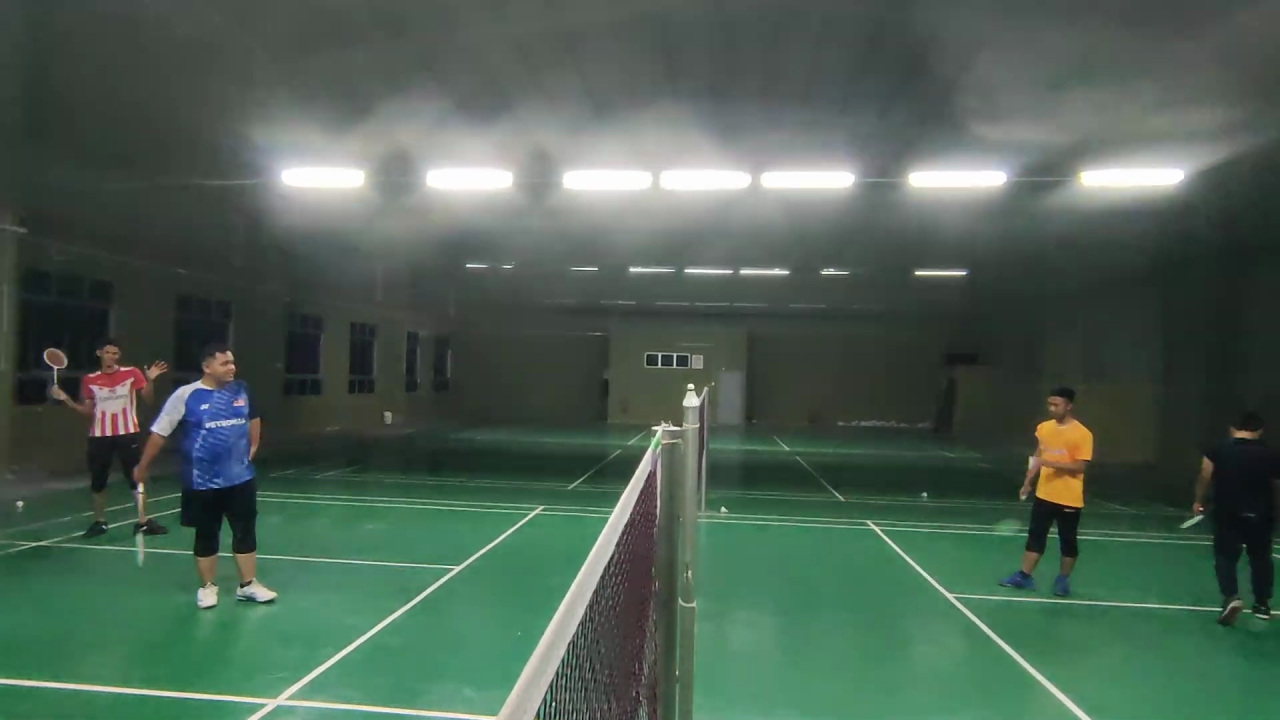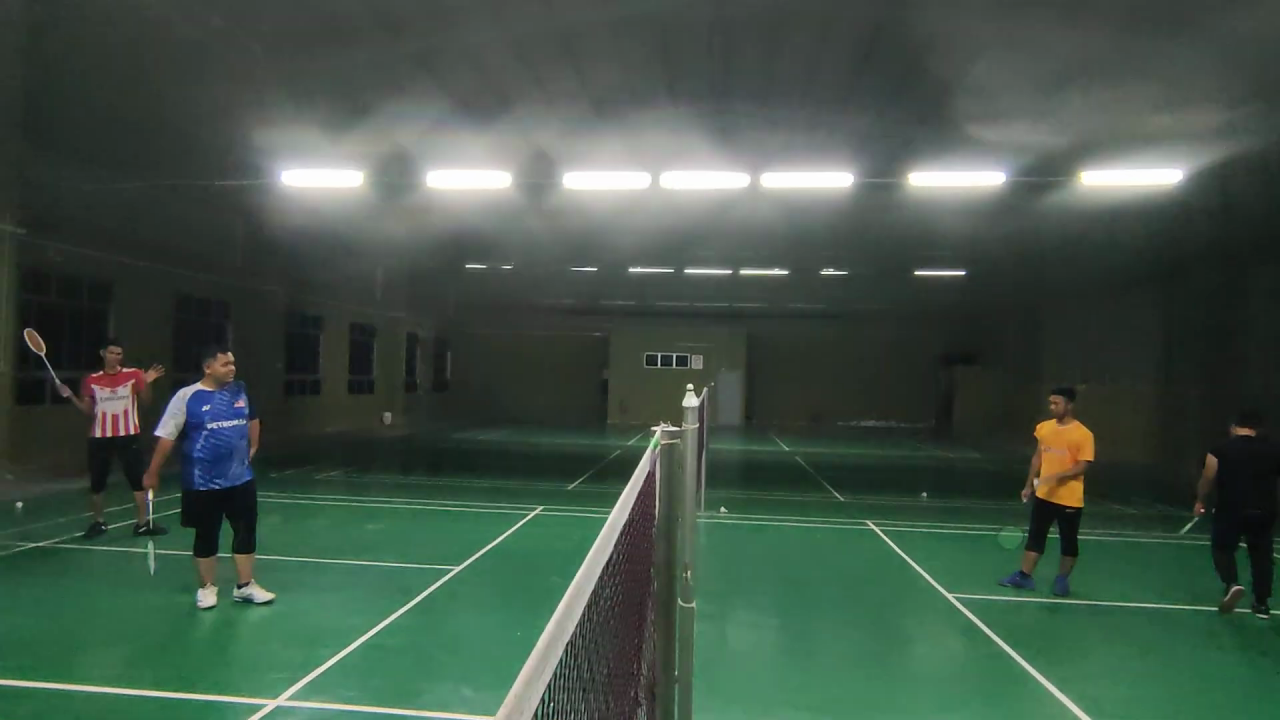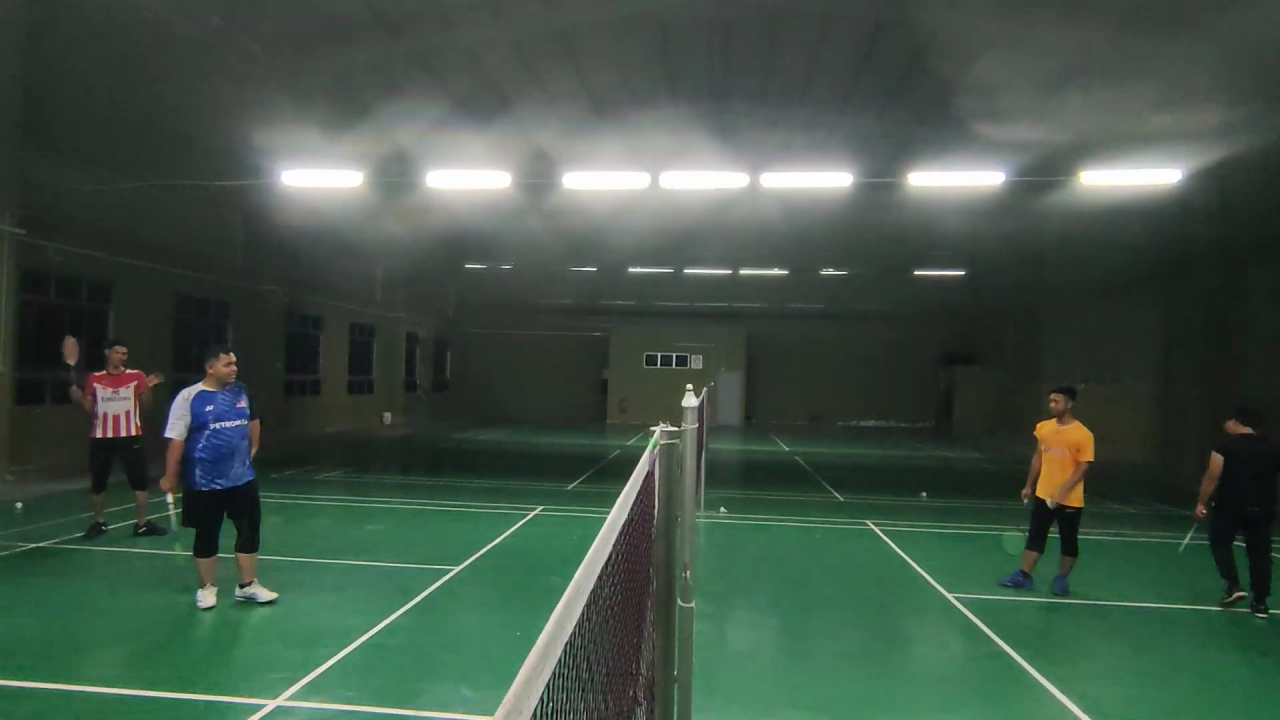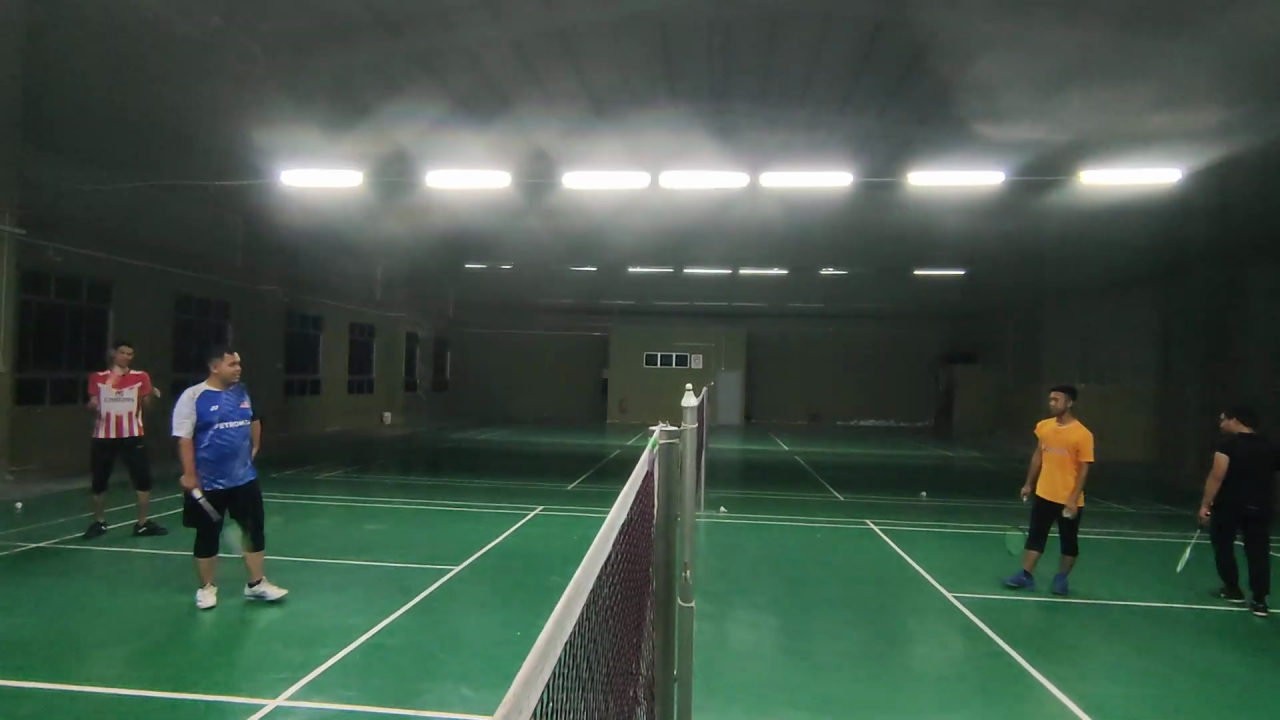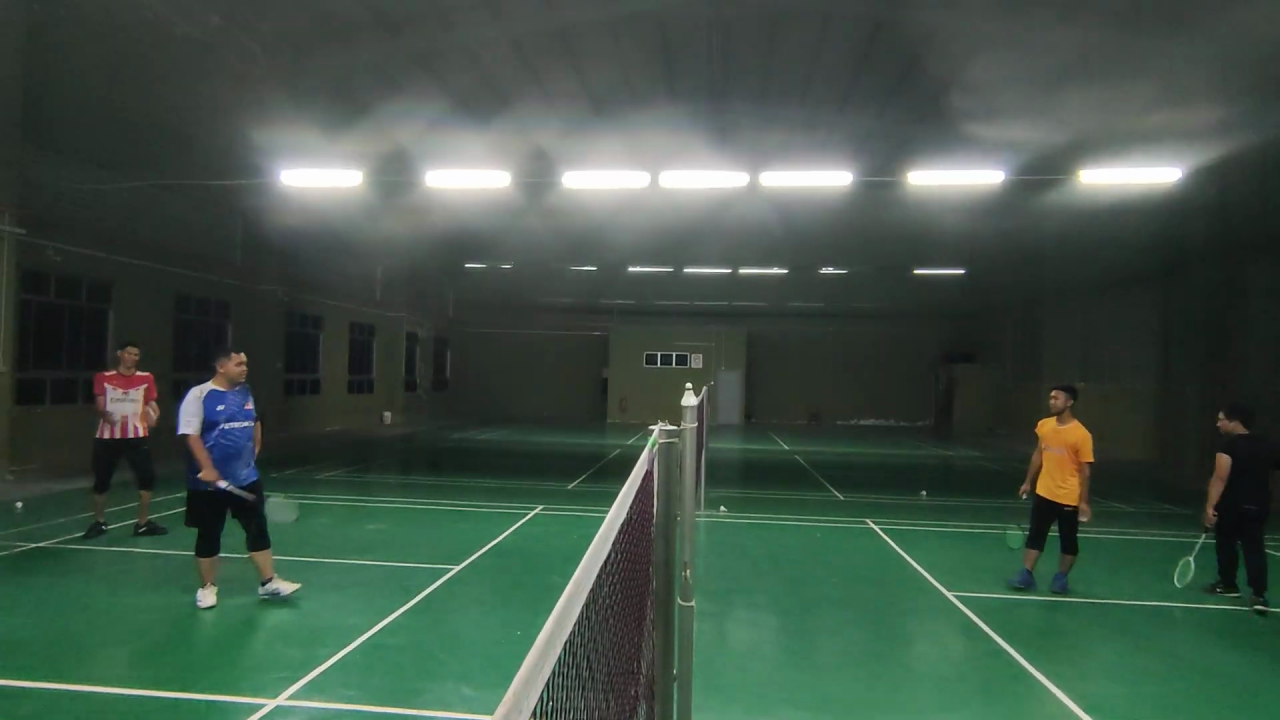
dt=0.1s
person 1, frame 1
left shoulder: (241, 390)
right shoulder: (185, 396)
left elbow: (253, 419)
right elbow: (160, 432)
left wrist: (254, 446)
right wrist: (143, 466)
left hip: (240, 477)
right hip: (203, 481)
left knee: (245, 530)
right knee: (206, 534)
left ankle: (248, 585)
right ankle: (207, 587)
person 1, frame 2
left shoulder: (240, 390)
right shoulder: (186, 397)
left elbow: (252, 420)
right elbow: (166, 436)
left wrist: (253, 447)
right wrist: (152, 472)
left hip: (240, 478)
right hip: (203, 482)
left knee: (246, 530)
right knee: (206, 535)
left ankle: (245, 586)
right ankle: (207, 587)
person 1, frame 3
left shoulder: (240, 391)
right shoulder: (189, 397)
left elbow: (252, 421)
right elbow: (176, 438)
left wrist: (254, 448)
right wrist: (170, 475)
left hip: (242, 478)
right hip: (205, 482)
left knee: (250, 530)
right knee: (207, 535)
left ankle: (247, 585)
right ankle: (206, 587)
person 1, frame 4
left shoulder: (241, 392)
right shoulder: (193, 397)
left elbow: (253, 422)
right elbow: (184, 438)
left wrist: (254, 448)
right wrist: (188, 473)
left hip: (243, 477)
right hip: (207, 482)
left knee: (254, 528)
right knee: (207, 534)
left ankle: (256, 584)
right ankle: (206, 587)
person 1, frame 5
left shoulder: (245, 393)
right shoulder: (199, 395)
right elbow: (191, 435)
left wrist: (256, 448)
right wrist: (207, 468)
left hip: (246, 477)
right hip: (211, 481)
left knee: (257, 528)
right knee: (209, 535)
left ankle: (269, 582)
right ankle: (207, 587)
person 2, frame 1
left shoulder: (1217, 451)
left elbow: (1204, 480)
left wrist: (1199, 502)
left hip: (1227, 514)
right hip: (1261, 515)
left knee: (1226, 558)
right knee: (1261, 558)
left ankle: (1231, 597)
right ankle: (1262, 604)
person 2, frame 2
left shoulder: (1222, 449)
left elbow: (1208, 478)
left wrist: (1200, 501)
left hip: (1230, 510)
left knee: (1223, 549)
right knee: (1262, 555)
left ankle: (1232, 585)
right ankle: (1261, 603)
person 2, frame 3
left shoulder: (1226, 446)
left elbow: (1212, 477)
left wrist: (1202, 503)
left hip: (1230, 507)
right hip: (1263, 509)
left knee: (1220, 543)
right knee: (1260, 554)
left ankle: (1233, 587)
right ankle: (1260, 602)
person 2, frame 4
left shoulder: (1229, 445)
right shoulder: (1269, 448)
left elbow: (1216, 477)
right elbow: (1271, 477)
left wrist: (1205, 505)
left hip: (1231, 506)
right hip: (1261, 507)
left knee: (1223, 545)
right knee: (1259, 552)
left ankle: (1233, 590)
right ankle: (1259, 601)
person 2, frame 5
left shoulder: (1230, 445)
right shoulder: (1266, 447)
left elbow: (1220, 478)
left wrist: (1210, 507)
right wrist: (1262, 500)
left hip: (1229, 505)
right hip: (1258, 506)
left knee: (1226, 544)
right knee: (1255, 549)
left ankle: (1228, 584)
right ankle: (1259, 595)
person 3, frame 1
left shoulder: (1082, 434)
right shoulder: (1044, 428)
left elbow: (1080, 466)
left wrist: (1051, 463)
right wrist: (1027, 482)
left hip: (1069, 500)
right hip: (1043, 495)
left knee: (1068, 541)
right knee: (1035, 536)
left ankle: (1063, 579)
right ankle: (1024, 576)
person 3, frame 2
left shoulder: (1083, 434)
right shoulder: (1043, 428)
left elbow: (1082, 467)
left wrist: (1056, 476)
right wrist: (1028, 485)
left hip: (1069, 499)
right hip: (1043, 495)
left knee: (1068, 541)
right knee: (1035, 536)
left ankle: (1062, 579)
right ankle: (1024, 576)
person 3, frame 3
left shoulder: (1083, 435)
right shoulder: (1043, 428)
left elbow: (1083, 468)
left wrist: (1063, 490)
right wrist: (1029, 485)
left hip: (1070, 500)
right hip: (1043, 495)
left knee: (1068, 541)
right knee: (1035, 536)
left ankle: (1062, 579)
right ankle: (1024, 576)
person 3, frame 4
left shoulder: (1082, 435)
right shoulder: (1043, 426)
left elbow: (1084, 469)
left wrist: (1074, 499)
right wrist: (1028, 483)
left hip: (1069, 499)
right hip: (1044, 494)
left knee: (1068, 540)
right knee: (1035, 535)
left ankle: (1061, 578)
right ankle: (1025, 575)
person 3, frame 5
left shoulder: (1081, 434)
right shoulder: (1044, 425)
left elbow: (1085, 470)
left wrist: (1083, 501)
right wrist: (1028, 482)
left hip: (1070, 499)
right hip: (1044, 493)
left knee: (1068, 540)
right knee: (1035, 534)
left ankle: (1061, 577)
right ankle: (1027, 575)
person 4, frame 1
left shoulder: (132, 373)
right shoulder: (89, 380)
left elbow: (148, 399)
right elbow: (88, 410)
left wrist: (149, 380)
right wrist: (66, 399)
left hip: (128, 434)
right hip: (99, 436)
left knee: (136, 477)
right knee: (97, 481)
left ankle: (143, 522)
right ankle: (99, 522)
person 4, frame 2
left shoulder: (134, 375)
right shoulder: (92, 380)
left elbow: (145, 402)
right elbow: (88, 410)
left wrist: (147, 384)
right wrist: (70, 396)
left hip: (129, 435)
right hip: (100, 437)
left knee: (137, 478)
right knee: (97, 482)
left ankle: (142, 523)
right ankle: (99, 523)
person 4, frame 3
left shoulder: (136, 376)
right shoulder: (94, 379)
left elbow: (145, 405)
right elbow: (90, 409)
left wrist: (147, 387)
right wrist: (79, 397)
left hip: (129, 436)
right hip: (101, 437)
left knee: (140, 479)
right knee: (98, 482)
left ankle: (142, 523)
right ankle: (99, 523)
person 4, frame 4
left shoulder: (141, 377)
right shoulder: (98, 378)
left elbow: (146, 405)
right elbow: (94, 407)
left wrist: (150, 396)
right wrist: (93, 406)
left hip: (132, 436)
right hip: (104, 437)
left knee: (143, 478)
right knee: (99, 482)
left ankle: (143, 523)
right ankle: (99, 523)
person 4, frame 5
left shoulder: (146, 379)
right shoulder: (103, 378)
left elbow: (152, 406)
right elbow: (100, 406)
left wrist: (153, 415)
right wrist: (109, 416)
left hip: (137, 437)
right hip: (108, 437)
left knee: (148, 478)
right knee: (101, 482)
left ankle: (143, 523)
right ankle: (99, 523)
